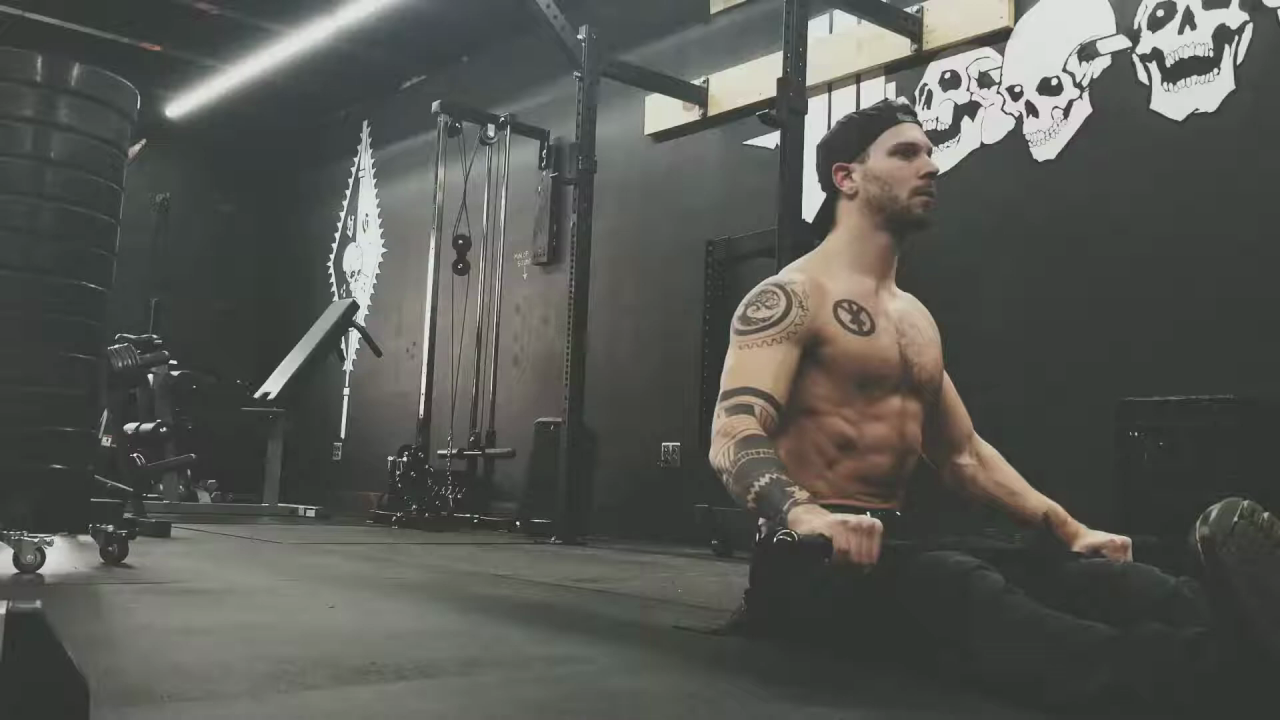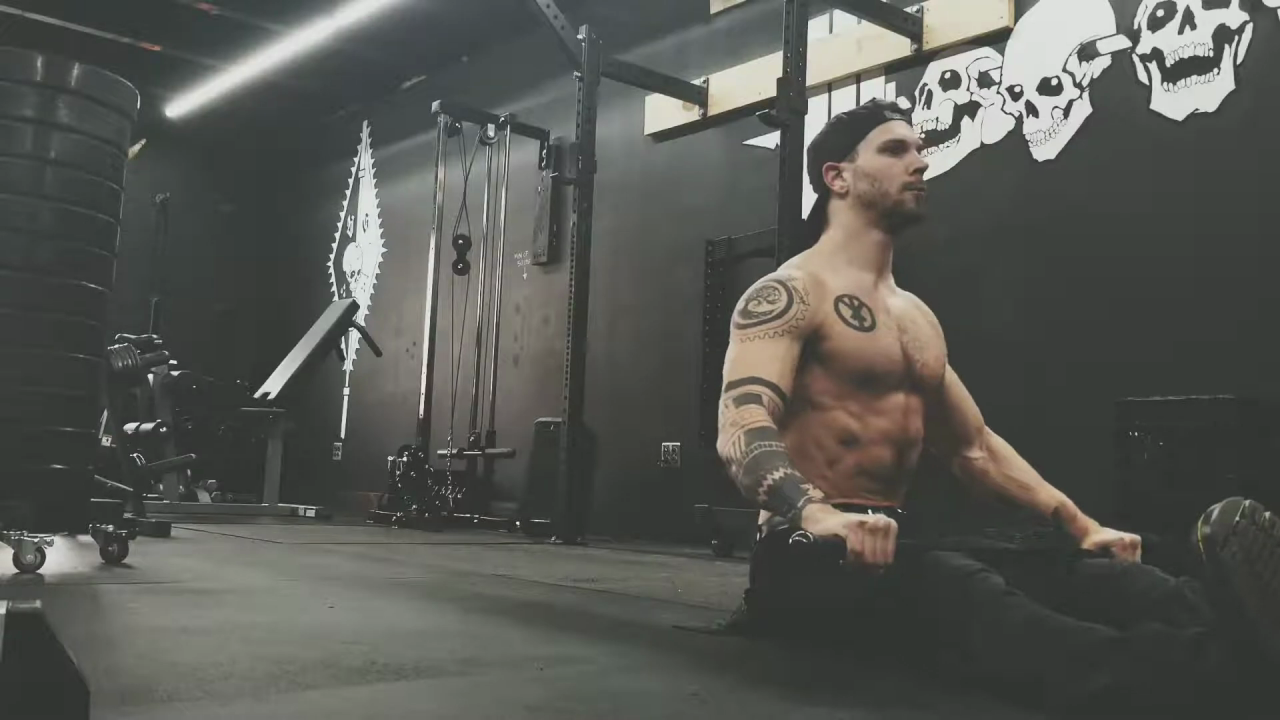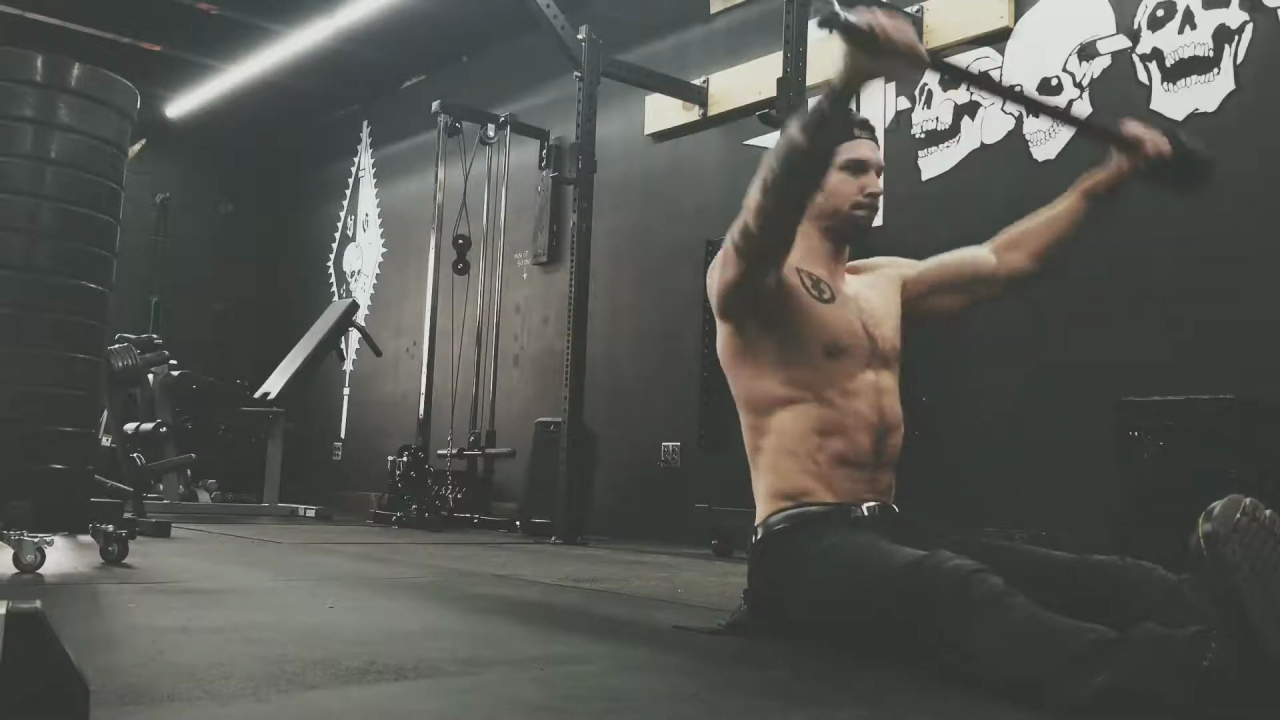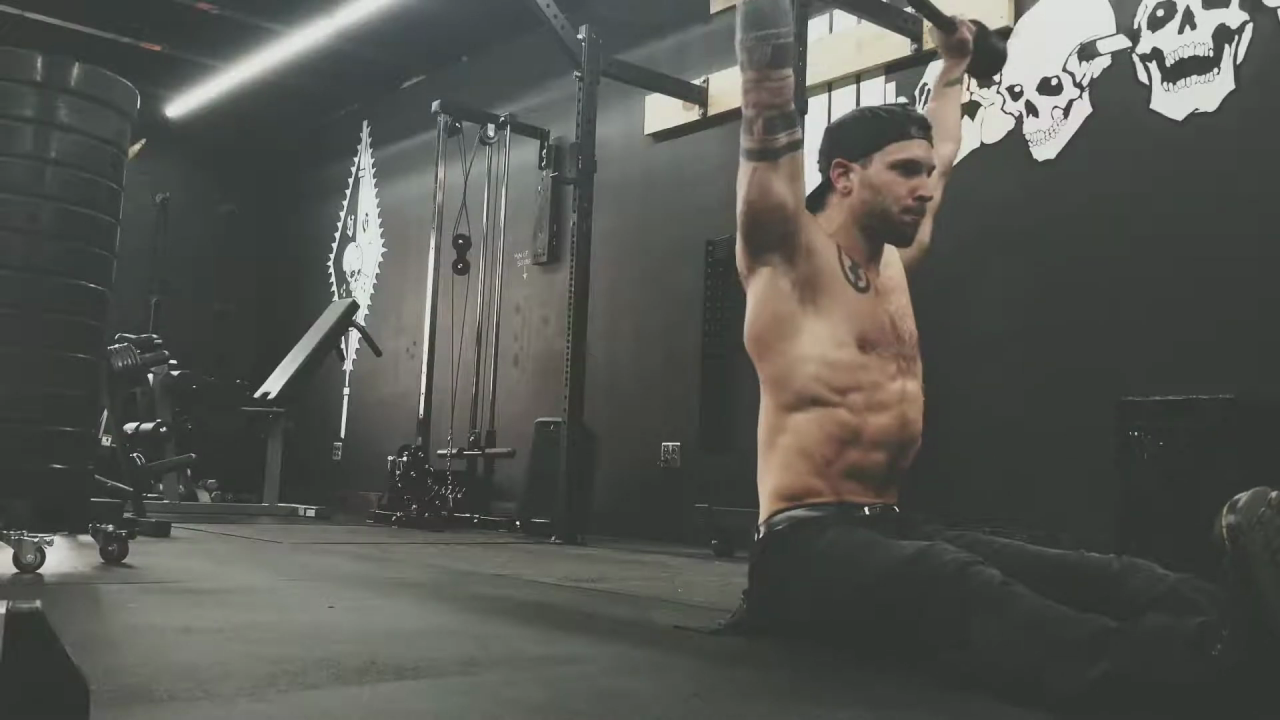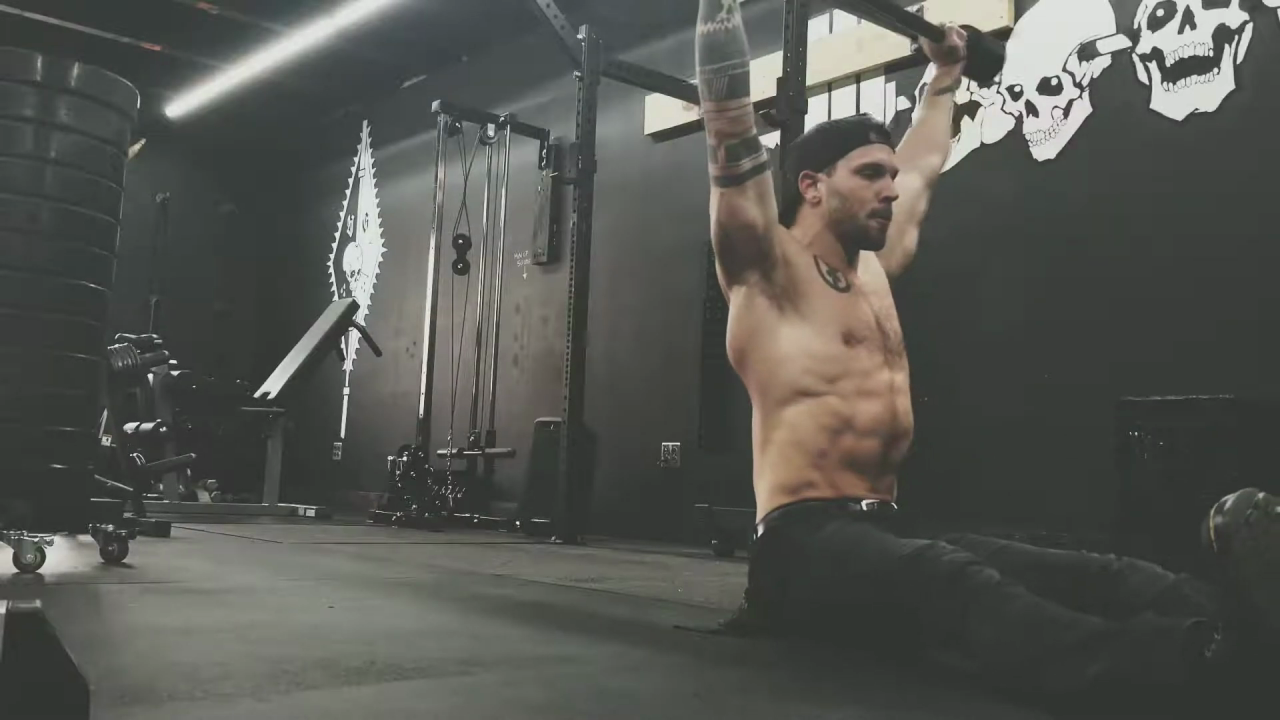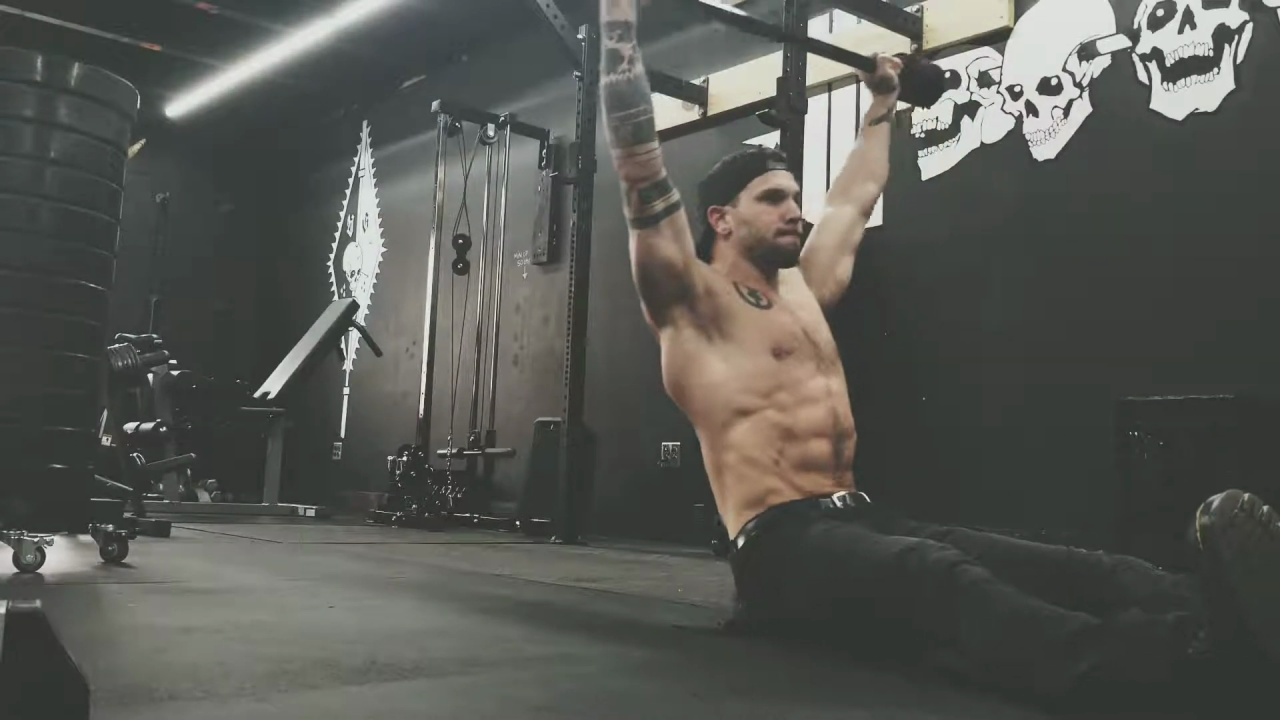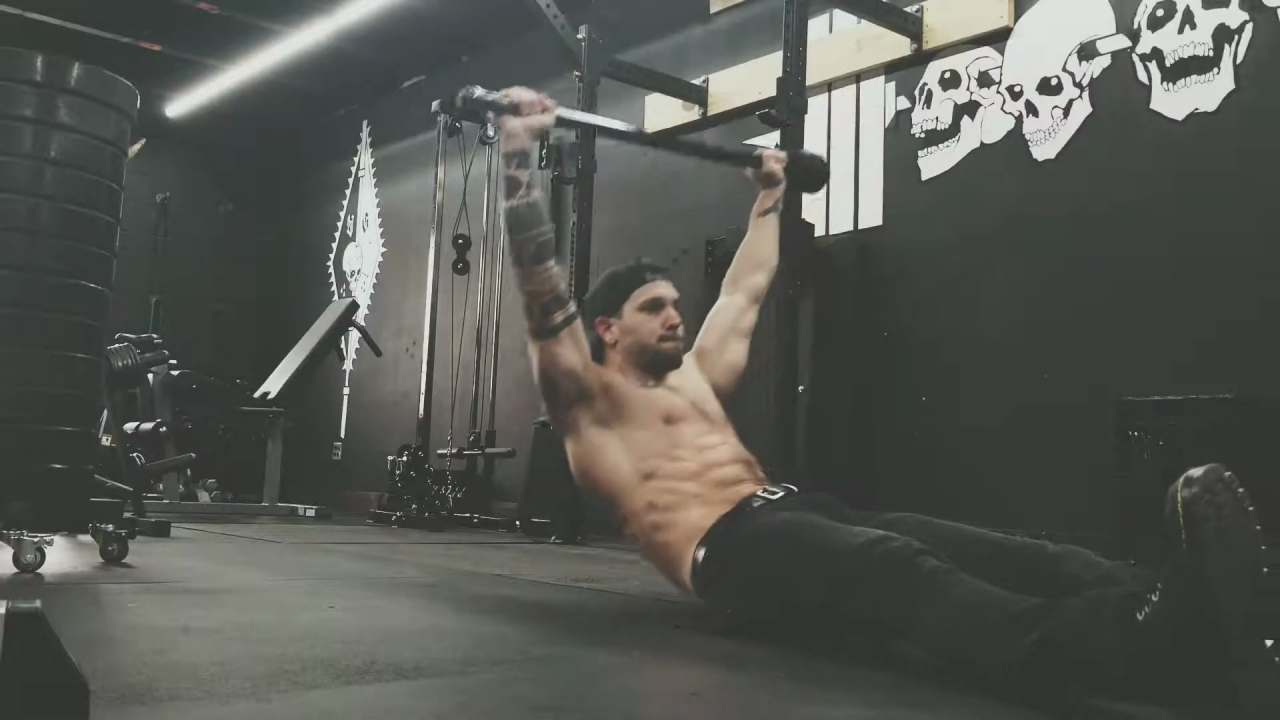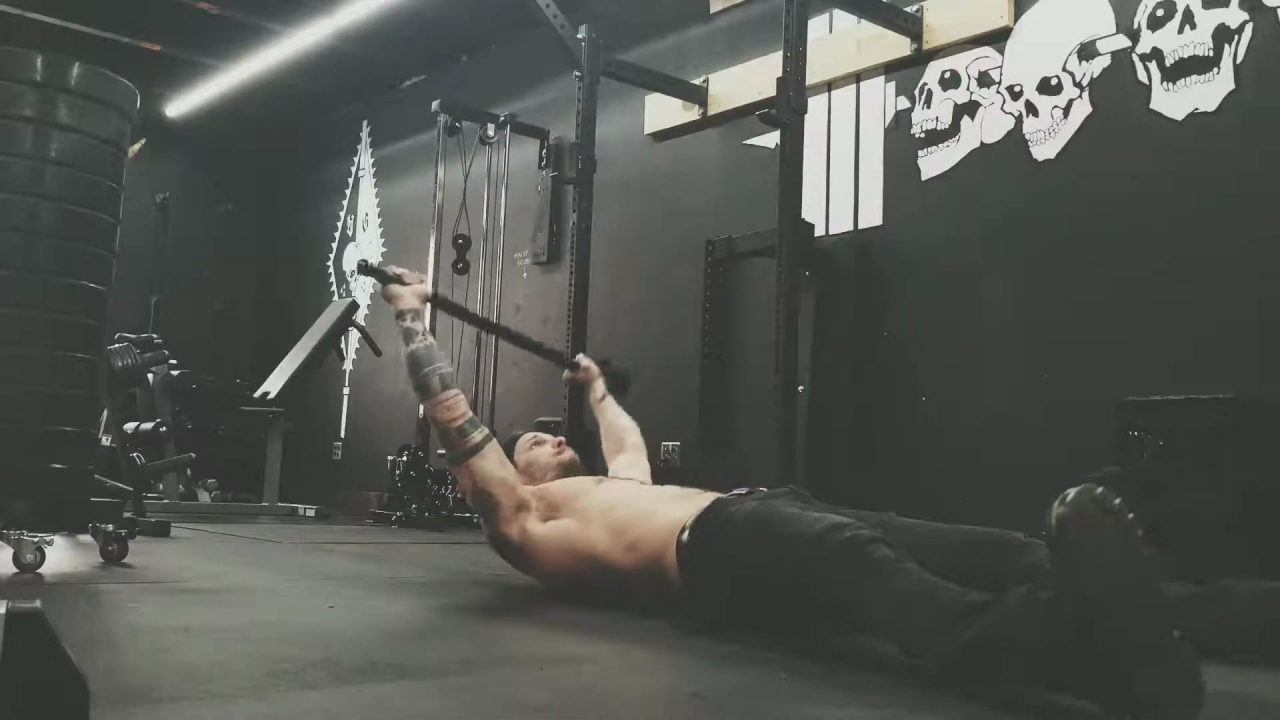
dt=0.4s
person 1, frame 1
left shoulder: (916, 318)
right shoulder: (790, 297)
left elbow: (964, 453)
right elbow: (734, 436)
left wrist: (1067, 527)
right wrist: (803, 517)
left hip: (892, 544)
right hip: (807, 557)
left knee: (1078, 574)
right knee: (960, 591)
right ankle: (1194, 660)
person 1, frame 2
left shoulder: (917, 317)
right shoulder: (785, 295)
left elbow: (974, 445)
right elbow: (740, 432)
left wrist: (1078, 523)
right wrist: (821, 515)
left hip: (889, 539)
right hip: (804, 556)
left knee: (1081, 576)
right knee: (958, 593)
right ankle: (1191, 662)
person 1, frame 3
left shoulder: (884, 282)
right shoulder: (751, 282)
left elbow: (1006, 259)
right elbow: (769, 212)
left wrist: (1108, 176)
right wrist: (851, 78)
left hip: (887, 533)
right hip: (804, 550)
left knee: (1090, 575)
right knee: (958, 591)
person 1, frame 4
left shoulder: (889, 259)
right shoulder: (787, 256)
left elbow: (940, 156)
right elbow: (768, 104)
left wrist: (952, 68)
left hip: (891, 535)
right hip: (807, 553)
left knee: (1092, 577)
right knee: (956, 586)
right ankle: (1200, 655)
person 1, frame 5
left shoulder: (871, 268)
right shoulder: (766, 270)
left elbow: (923, 169)
right elbow: (730, 122)
left wrist: (944, 77)
left hip: (885, 532)
right hip: (804, 548)
left knee: (1086, 575)
right knee: (954, 585)
right ankle: (1188, 657)
person 1, frame 6
left shoulder: (801, 290)
right shoulder: (692, 302)
left elbow: (856, 200)
right elbow: (641, 173)
left wrist: (882, 105)
left hip: (860, 520)
right hip: (784, 548)
left knee: (1058, 567)
right knee: (940, 579)
right ankle: (1161, 654)
person 1, frame 7
left shoulder: (692, 380)
right shoulder: (590, 404)
left elbow: (744, 293)
right elbow: (544, 301)
left wrist: (770, 195)
right wrist: (522, 154)
left hip: (795, 516)
right hip: (736, 550)
left knee: (991, 551)
right knee: (903, 570)
left ankle: (1191, 623)
right ankle: (1131, 639)
person 1, frame 8
left shoulder: (612, 493)
right shoulder: (527, 522)
left elbow: (633, 445)
right elbow: (461, 431)
left wrist: (596, 388)
right wrist: (414, 321)
right hip: (715, 546)
left knee: (983, 551)
right knee: (870, 570)
right ankle: (1084, 636)
